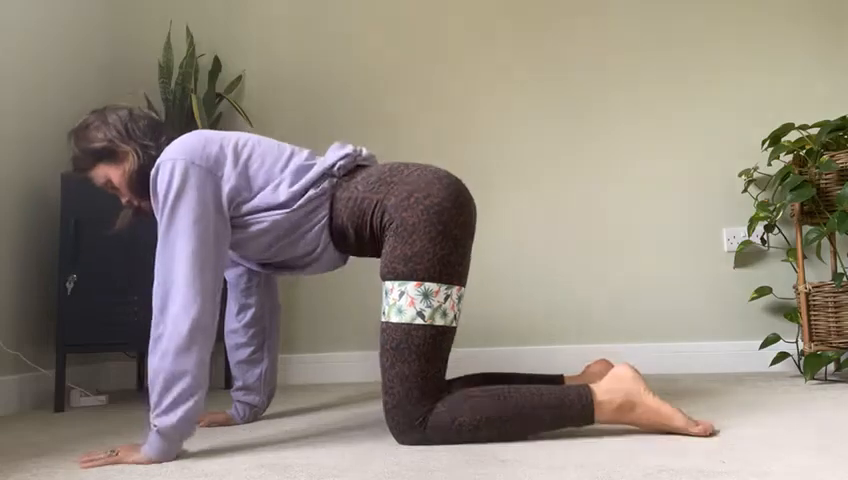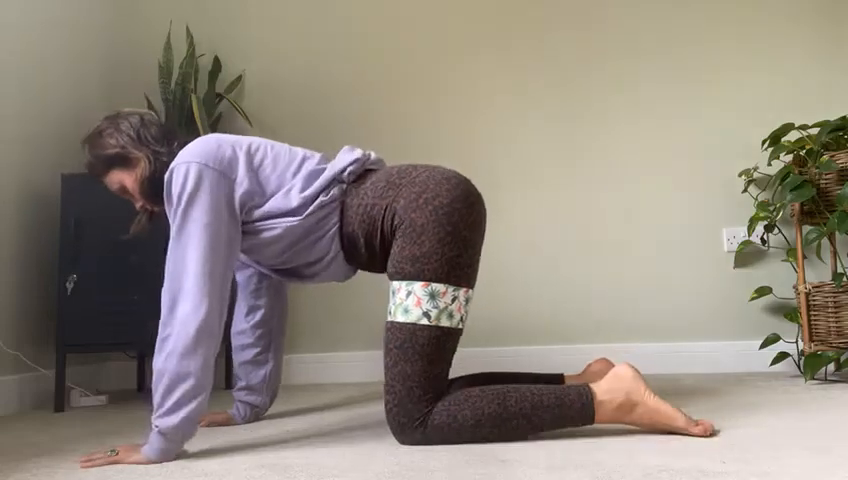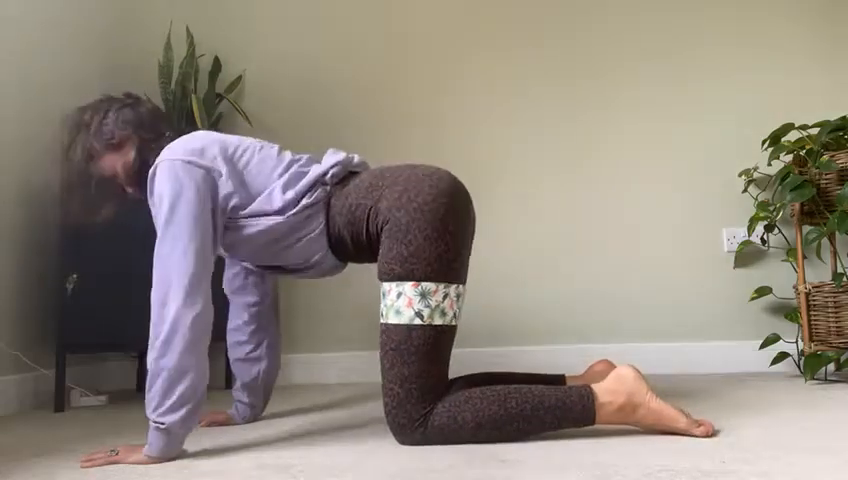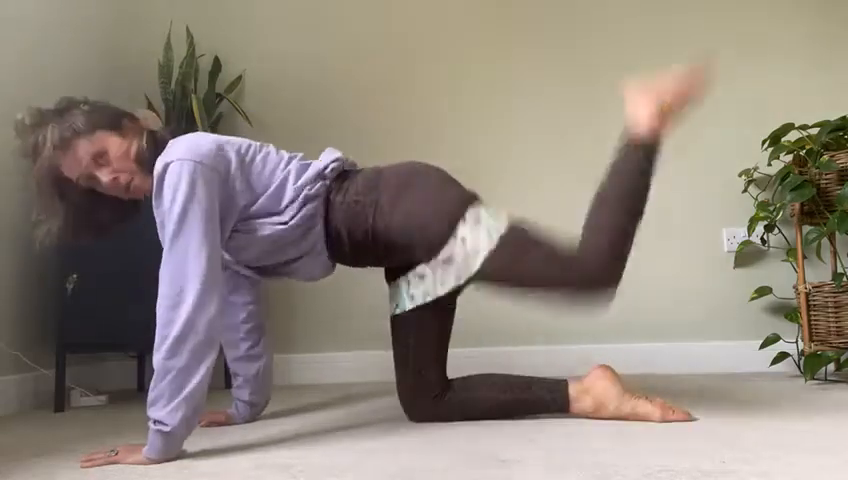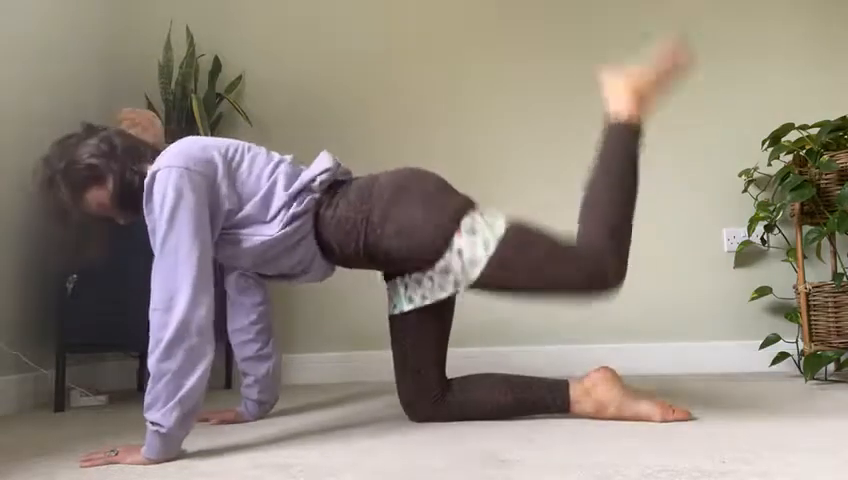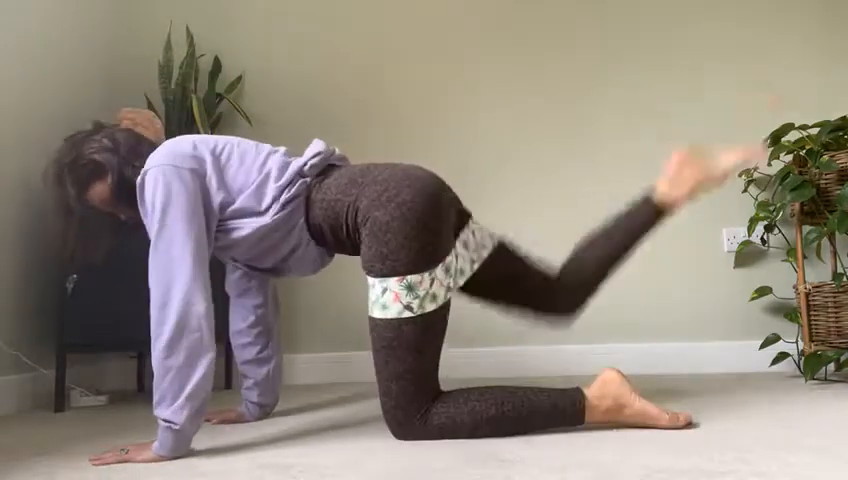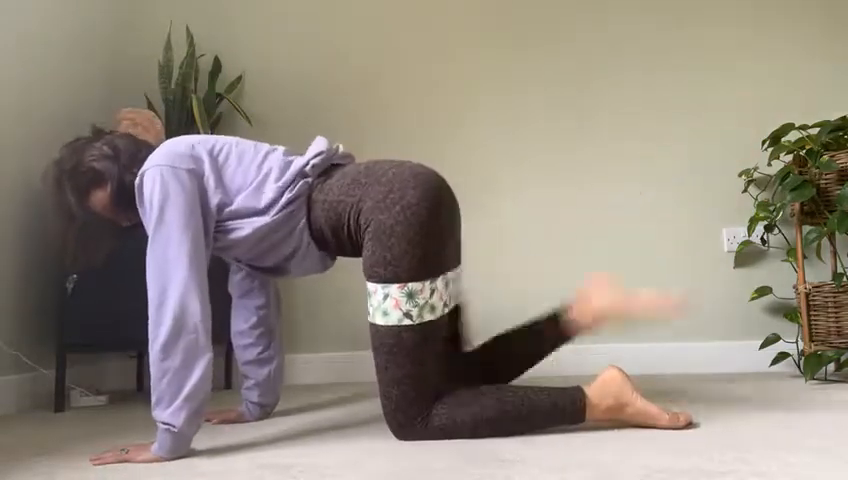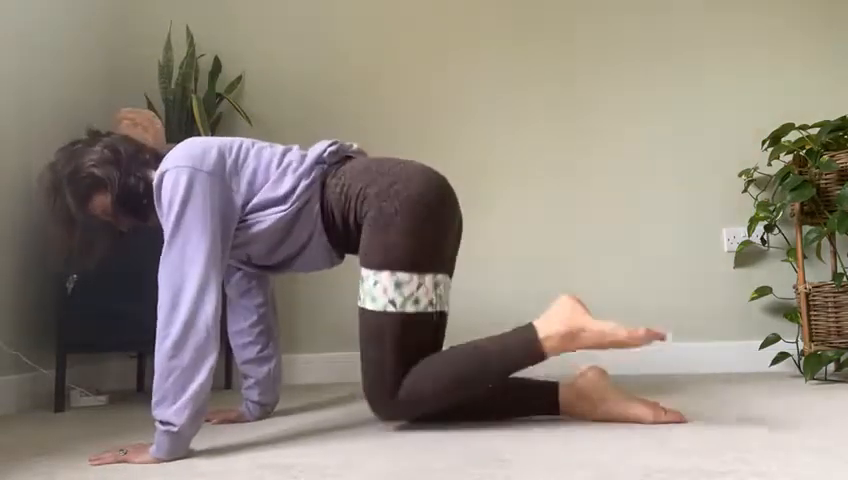
dt=0.5s
person 1, frame 1
left shoulder: (182, 165)
right shoulder: (213, 175)
left elbow: (185, 307)
right elbow: (246, 284)
left wrist: (162, 440)
right wrist: (247, 402)
left hip: (417, 208)
right hip: (417, 210)
left knee: (414, 420)
right knee: (418, 394)
left ankle: (608, 400)
right ankle: (585, 380)
person 1, frame 2
left shoulder: (194, 167)
right shoulder: (224, 180)
left elbow: (194, 308)
right elbow: (257, 287)
left wrist: (162, 442)
right wrist: (249, 401)
left hip: (426, 209)
right hip: (425, 212)
left knee: (413, 420)
right knee: (421, 394)
left ankle: (610, 397)
right ankle: (588, 379)
person 1, frame 3
left shoulder: (179, 168)
right shoulder: (215, 174)
left elbow: (181, 307)
right elbow: (248, 291)
left wrist: (161, 441)
right wrist: (245, 405)
left hip: (412, 210)
right hip: (421, 210)
left knee: (414, 421)
right knee: (422, 390)
left ankle: (611, 400)
right ankle: (586, 379)
person 1, frame 4
left shoulder: (186, 162)
right shoulder: (184, 186)
left elbow: (190, 304)
right elbow: (232, 292)
left wrist: (161, 440)
right wrist: (248, 404)
left hip: (407, 203)
right hip: (396, 237)
left knee: (591, 269)
right knee: (428, 402)
left ankle: (644, 121)
right ankle: (588, 395)
person 1, frame 5
left shoulder: (179, 171)
right shoulder: (202, 191)
left elbow: (184, 308)
right elbow: (244, 290)
left wrist: (159, 439)
right wrist: (254, 400)
left hip: (412, 218)
right hip: (401, 243)
left knee: (597, 270)
right knee: (425, 402)
left ankle: (622, 109)
right ankle: (588, 394)
person 1, frame 6
left shoulder: (165, 169)
right shoulder: (200, 175)
left elbow: (181, 307)
right elbow: (247, 284)
left wrist: (170, 438)
right wrist: (256, 400)
left hip: (391, 209)
right hip: (407, 201)
left knee: (412, 417)
right knee: (558, 298)
left ankle: (599, 401)
right ankle: (667, 190)
person 1, frame 7
left shoulder: (165, 172)
right shoulder: (198, 178)
left elbow: (177, 306)
right elbow: (251, 284)
left wrist: (169, 437)
right wrist: (258, 400)
left hip: (400, 204)
right hip: (407, 206)
left knee: (412, 419)
right knee: (444, 386)
left ankle: (598, 398)
right ankle: (578, 315)
person 1, frame 8
left shoulder: (183, 172)
right shoulder: (205, 183)
left elbow: (188, 306)
right elbow: (244, 286)
left wrist: (168, 439)
right wrist: (258, 399)
left hip: (399, 203)
right hip: (409, 206)
left knee: (391, 397)
right knee: (413, 393)
left ankle: (554, 329)
right ankle: (582, 394)
